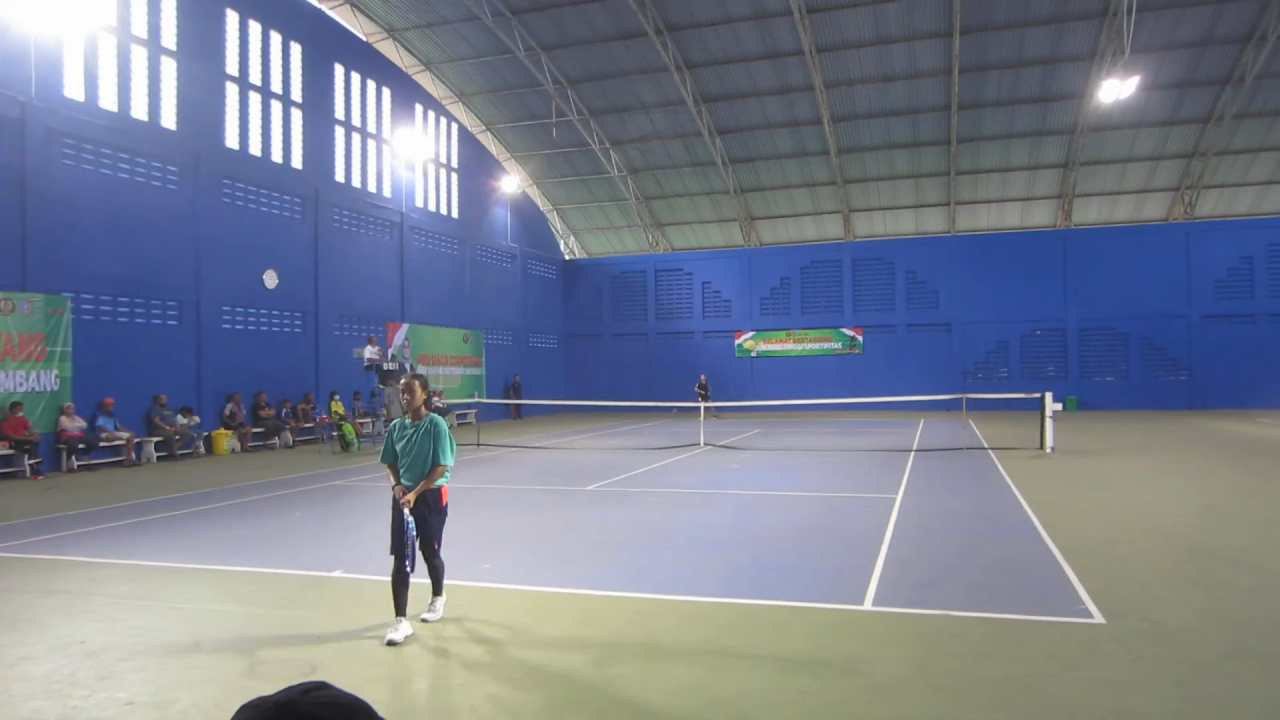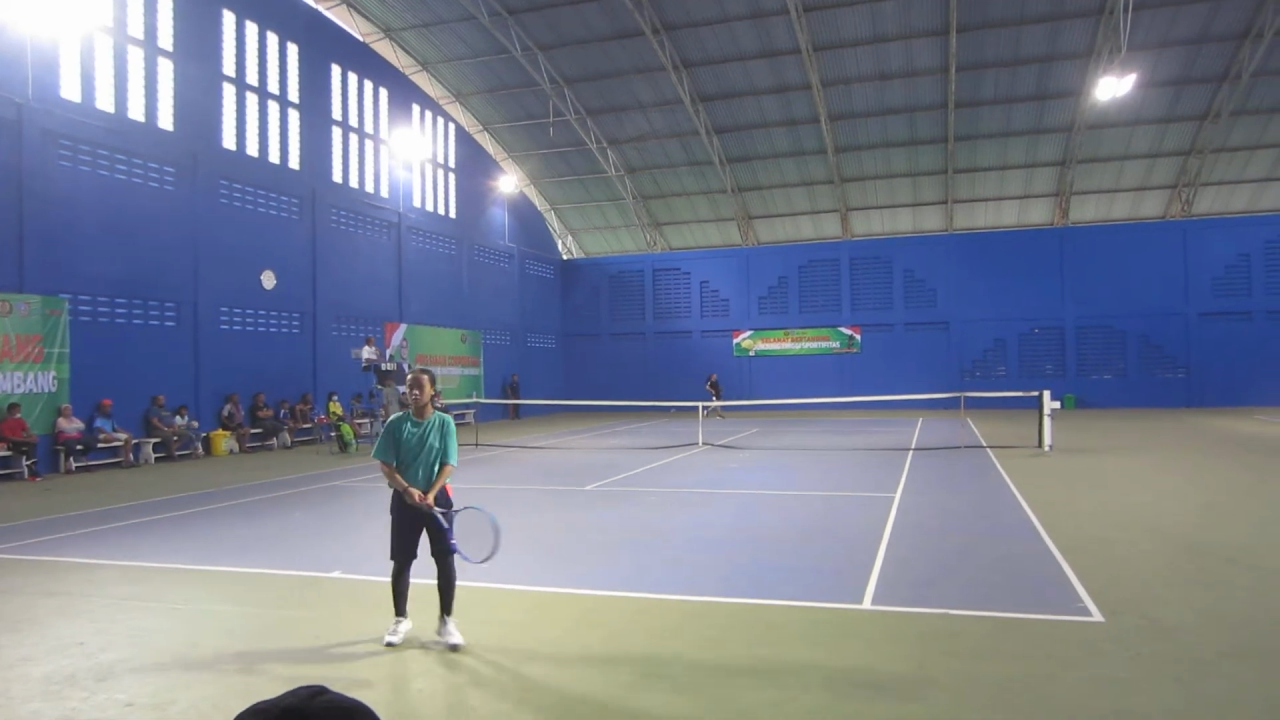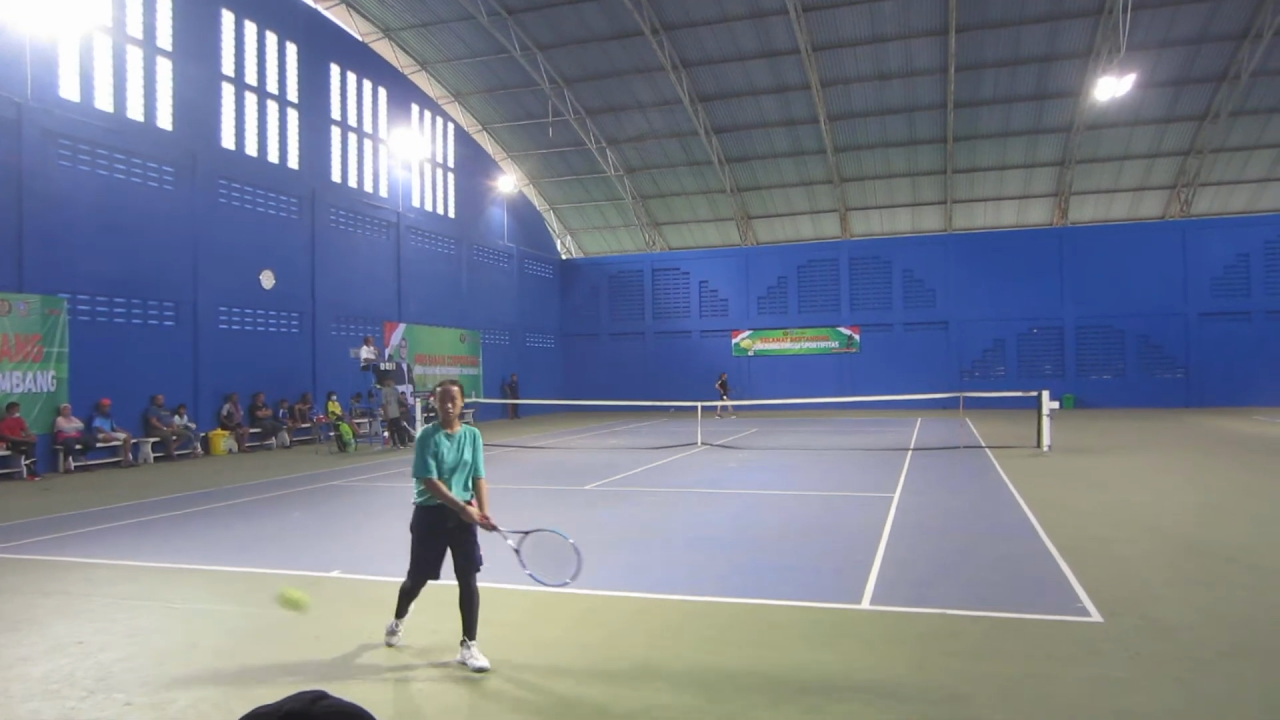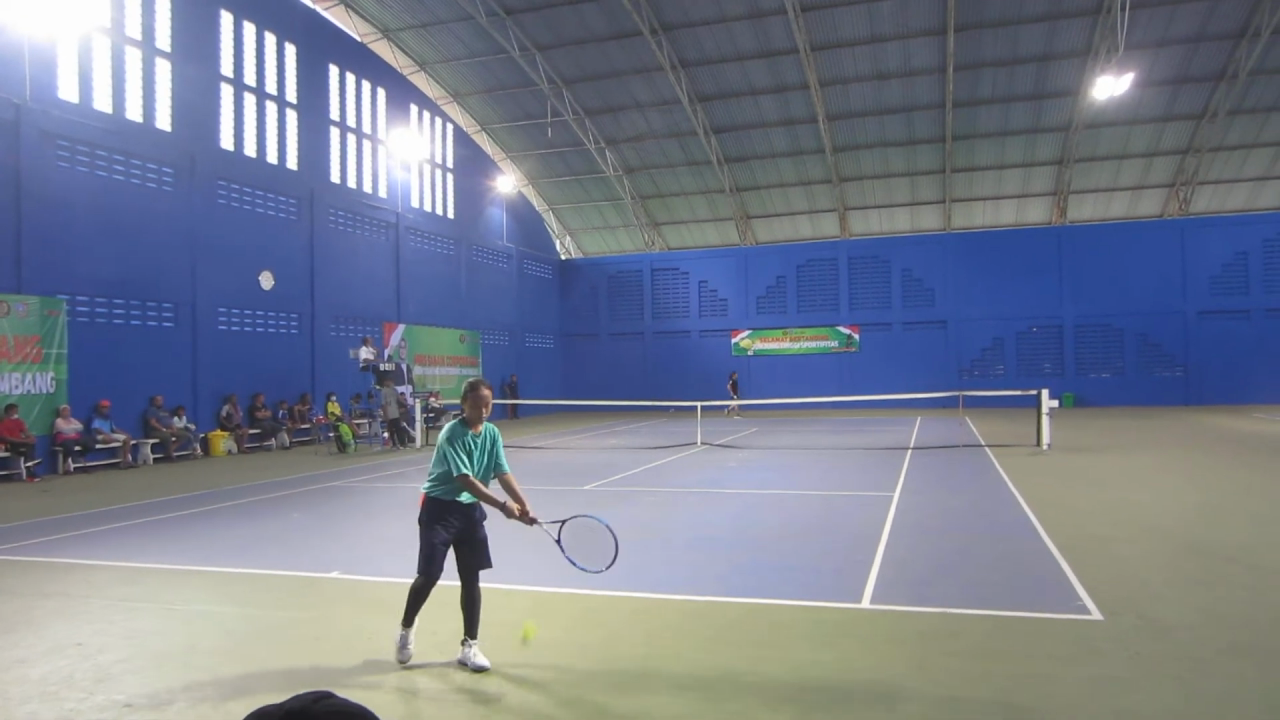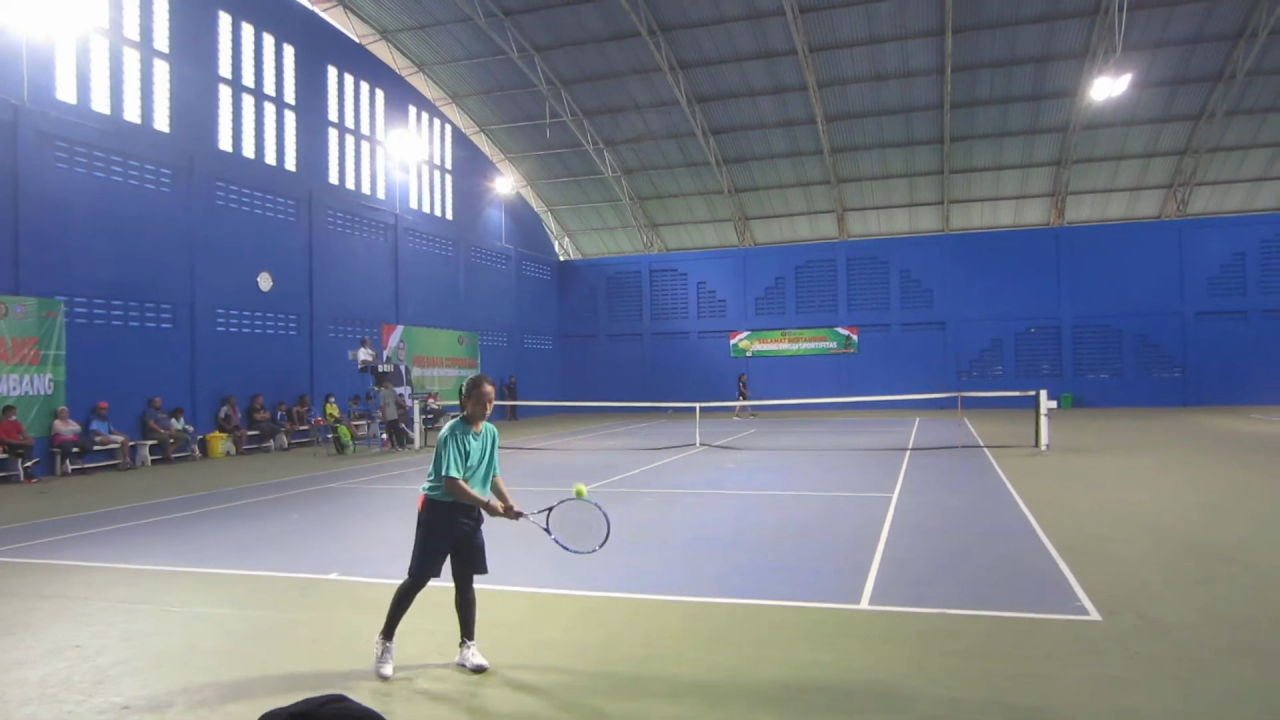
dt=0.3s
person 1, frame 1
left shoulder: (437, 425)
right shoulder: (396, 427)
left elbow: (441, 466)
right elbow: (391, 463)
left wrist: (415, 493)
right wrist: (397, 485)
left hip: (431, 496)
right hip: (403, 497)
left knee: (430, 554)
right knee: (401, 558)
left ankle: (438, 597)
right ankle: (401, 620)
person 1, frame 2
left shoulder: (444, 423)
right shoulder: (396, 423)
left elbow: (448, 465)
right elbow: (385, 464)
left wrist: (431, 494)
right wrist: (407, 489)
left hip: (437, 497)
right hip: (404, 499)
left knee: (445, 559)
right knee: (402, 561)
left ankle: (446, 620)
right ankle: (401, 619)
person 1, frame 3
left shoulder: (473, 435)
right shoulder: (426, 436)
left elbow: (478, 477)
right elbow: (430, 482)
left wrist: (483, 511)
right wrist: (464, 508)
left hip: (461, 514)
right hip: (430, 514)
left knee: (468, 579)
right knee: (418, 578)
left ankle: (469, 644)
right ankle: (399, 619)
person 1, frame 4
left shoulder: (492, 433)
right shoulder: (452, 434)
left elbow: (503, 473)
right elbow: (466, 479)
left wrist: (523, 505)
right wrist: (503, 505)
left hip: (470, 510)
right hip: (439, 509)
left knee: (471, 579)
right knee: (428, 576)
left ankle: (469, 645)
right ankle: (406, 630)
person 1, frame 5
left shoulder: (491, 433)
right shoulder: (453, 434)
left elbow: (491, 476)
right elbow: (450, 482)
left wrist: (508, 504)
right wrist: (486, 503)
left hip: (469, 514)
right hip: (439, 510)
left knee: (465, 581)
right knee: (417, 579)
left ankle: (467, 646)
right ankle: (384, 641)
